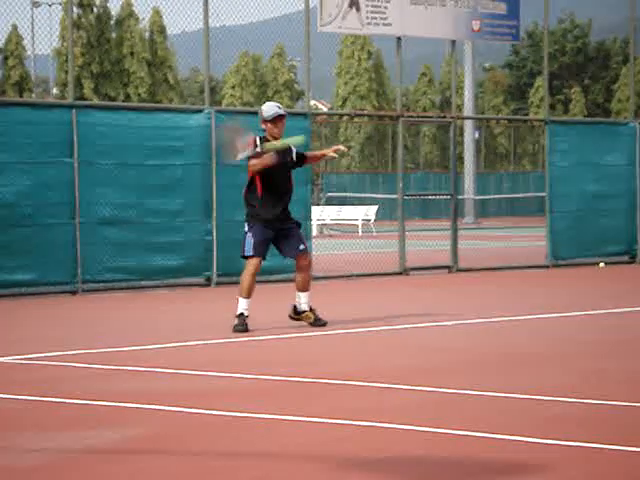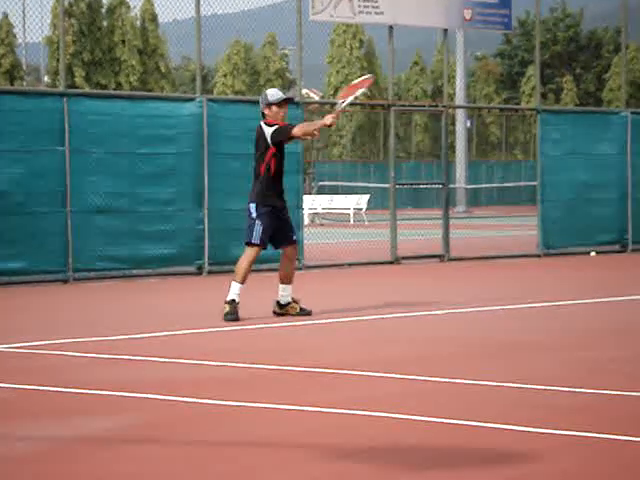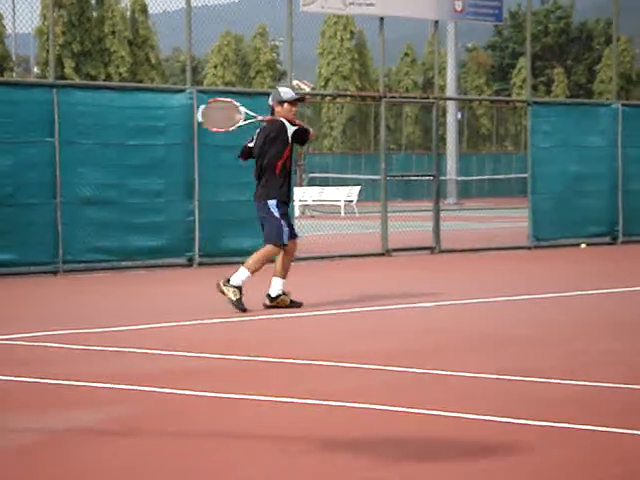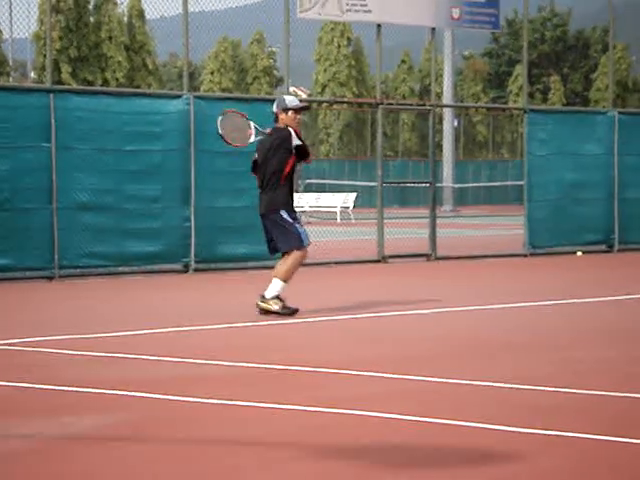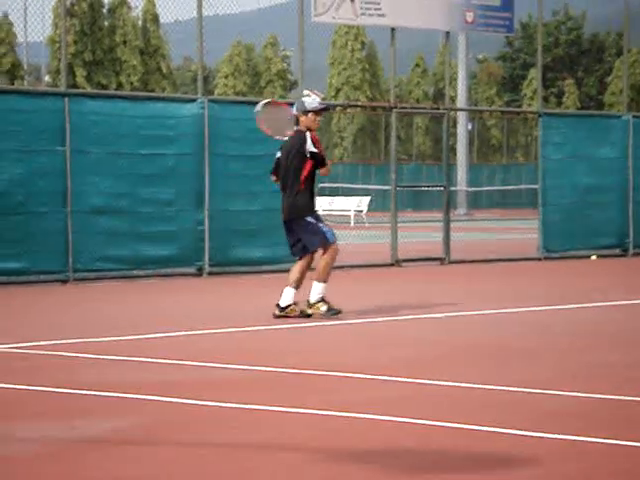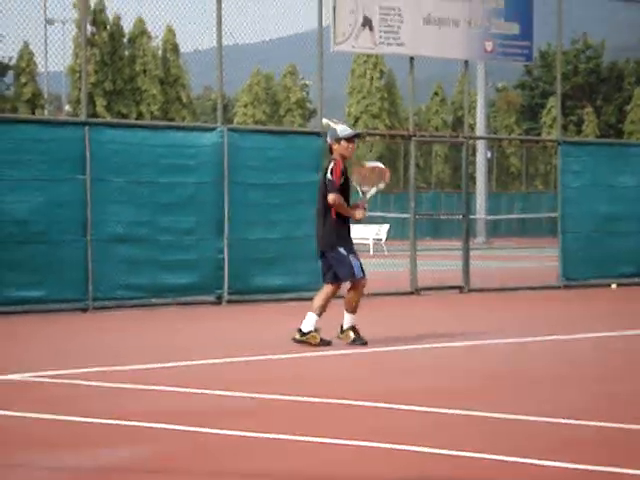
dt=0.2s
person 1, frame 1
left shoulder: (287, 150)
right shoulder: (255, 143)
left elbow: (304, 159)
right elbow: (248, 168)
left wrist: (325, 152)
right wrist: (262, 160)
left hip: (283, 218)
right hip: (258, 218)
left knee: (304, 260)
right knee: (253, 263)
left ankle: (301, 308)
right ankle: (241, 314)
person 1, frame 2
left shoulder: (273, 131)
right shoulder: (264, 126)
right elbow: (297, 131)
left wrist: (307, 132)
right wrist: (322, 122)
left hip: (276, 202)
right hip: (261, 203)
left knee: (290, 250)
right knee: (253, 249)
left ankle: (285, 302)
right ankle: (232, 301)
person 1, frame 3
left shoulder: (261, 132)
right shoulder: (285, 125)
left elbow: (243, 155)
right elbow: (308, 136)
left hip: (272, 197)
right hip: (272, 198)
left knee: (290, 245)
right knee: (274, 246)
left ankle: (276, 294)
right ankle: (233, 284)
person 1, frame 4
left shoulder: (262, 142)
right shoulder: (289, 134)
left elbow: (256, 173)
right elbow: (305, 157)
left hip: (266, 205)
right hip: (279, 205)
left knee: (291, 253)
right knee: (300, 250)
left ankle: (272, 299)
right ankle: (269, 295)
person 1, frame 5
left shoulder: (286, 143)
right shoulder: (308, 138)
left elbow: (275, 176)
right elbow: (324, 169)
right wrist: (318, 161)
left hip: (289, 209)
right hip: (302, 208)
left knee: (305, 256)
right knee: (330, 247)
left ankle: (285, 304)
right ankle: (316, 300)
person 1, frame 6
left shoulder: (330, 168)
right shoulder: (336, 166)
right elbow: (333, 198)
left wrist: (352, 208)
right wrist: (353, 213)
left hip: (327, 237)
right hip: (336, 237)
left knee: (332, 284)
right knee: (358, 281)
left ankle: (306, 330)
right ankle: (348, 328)
